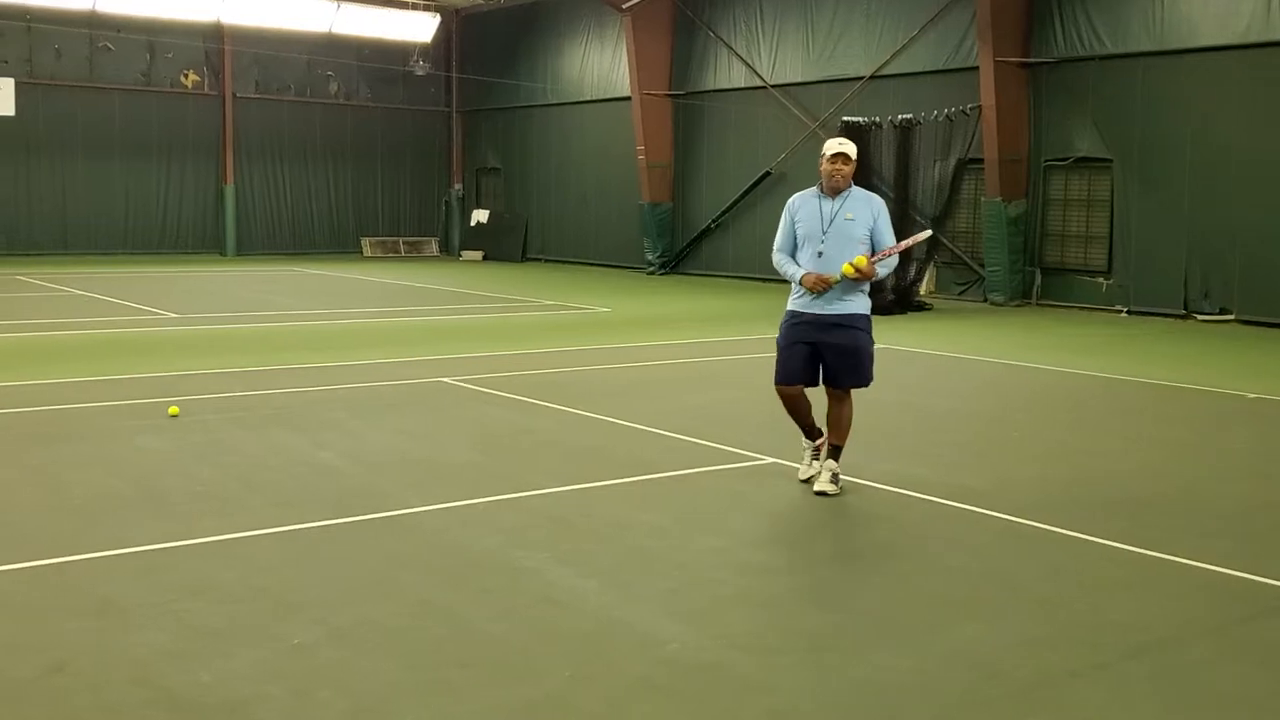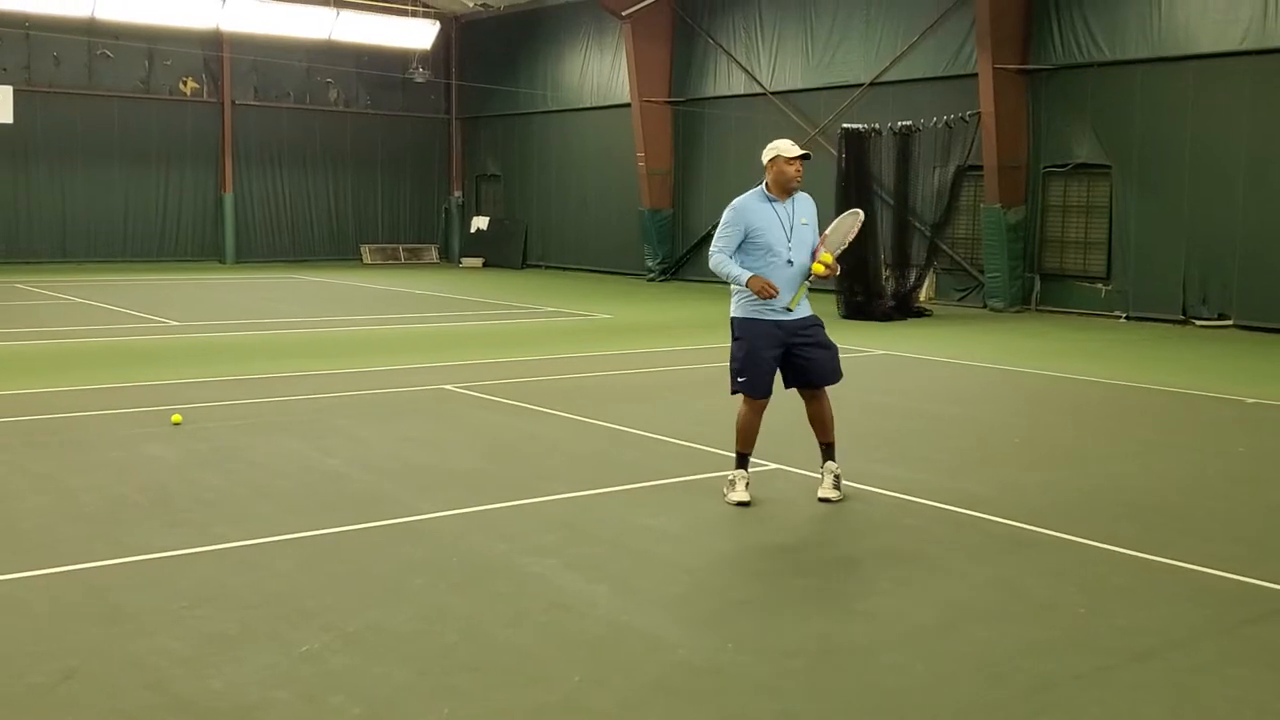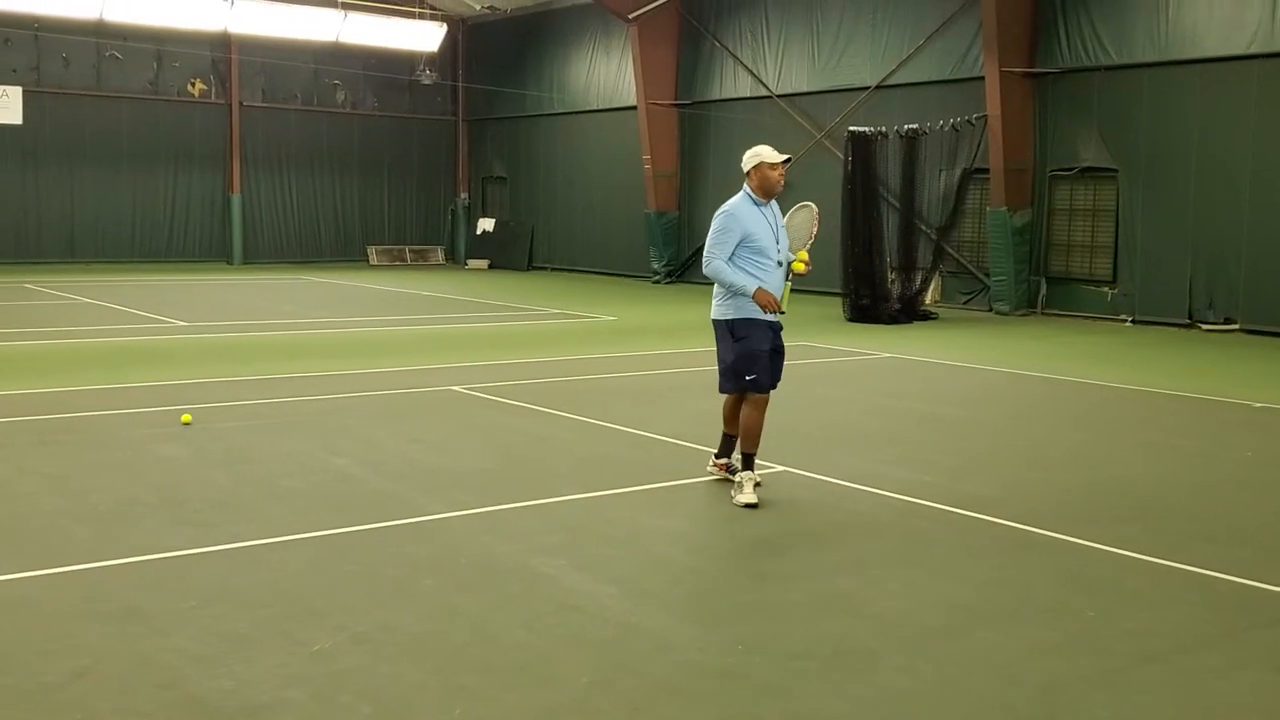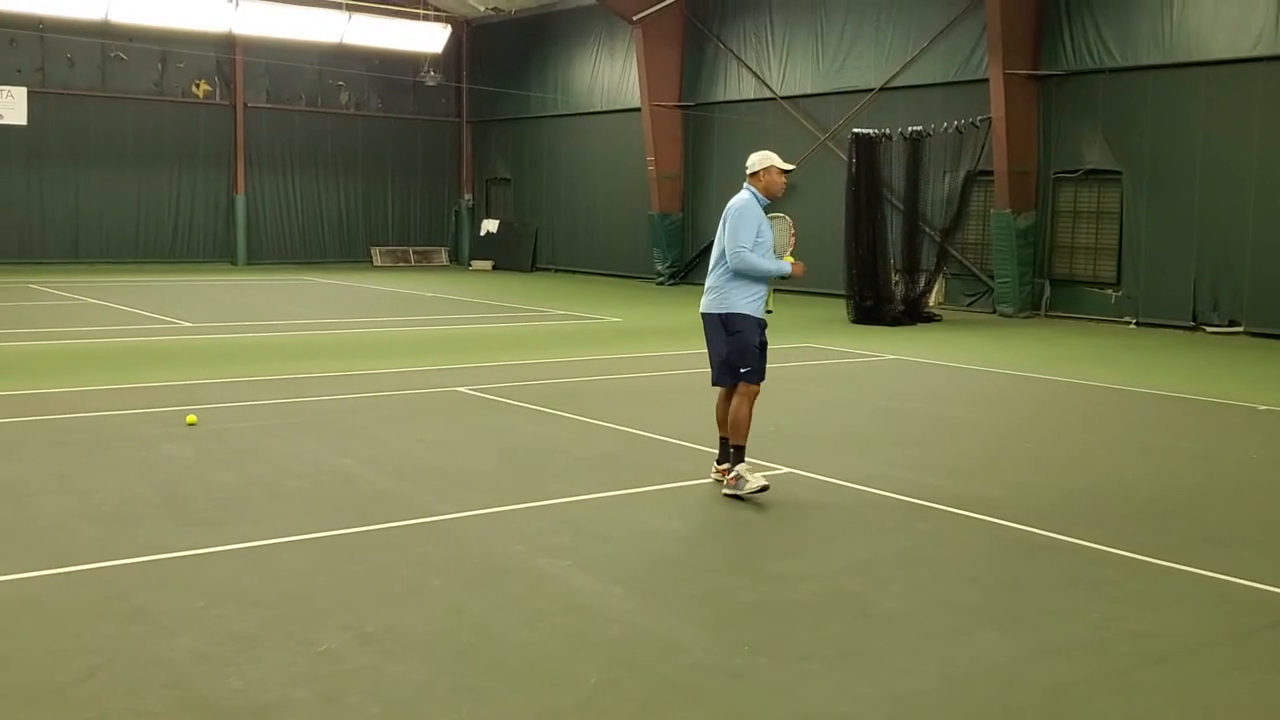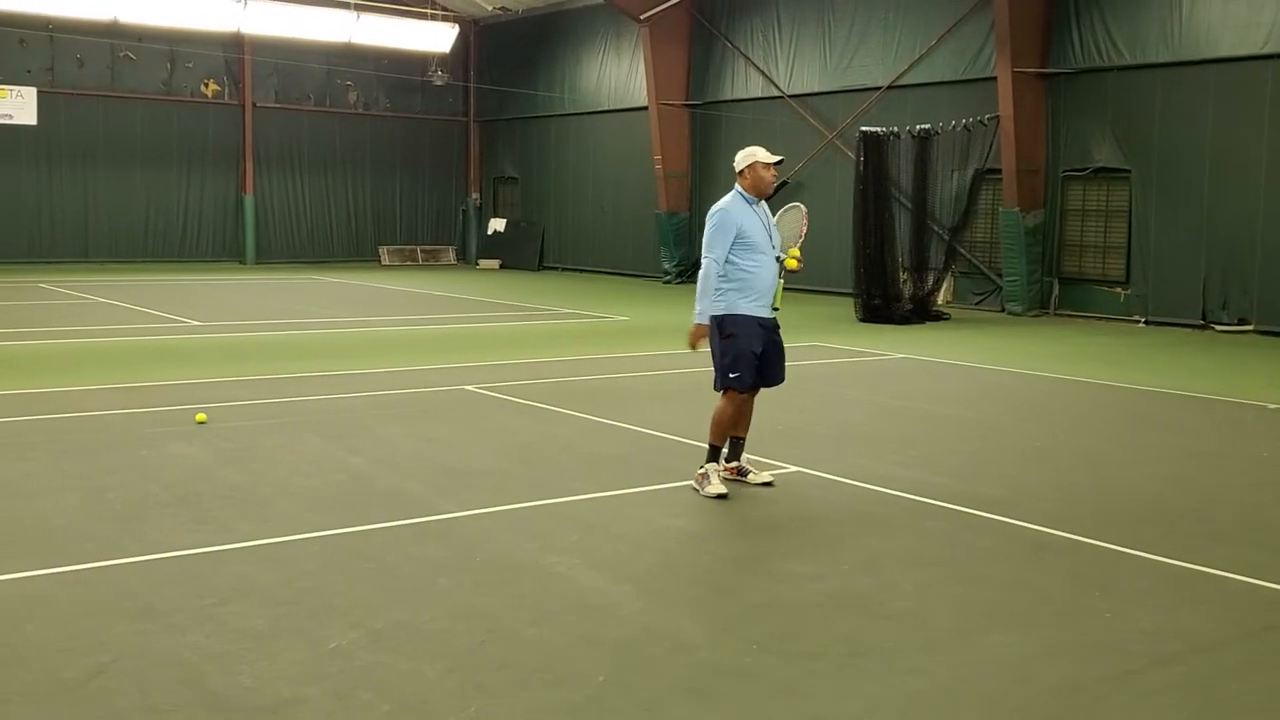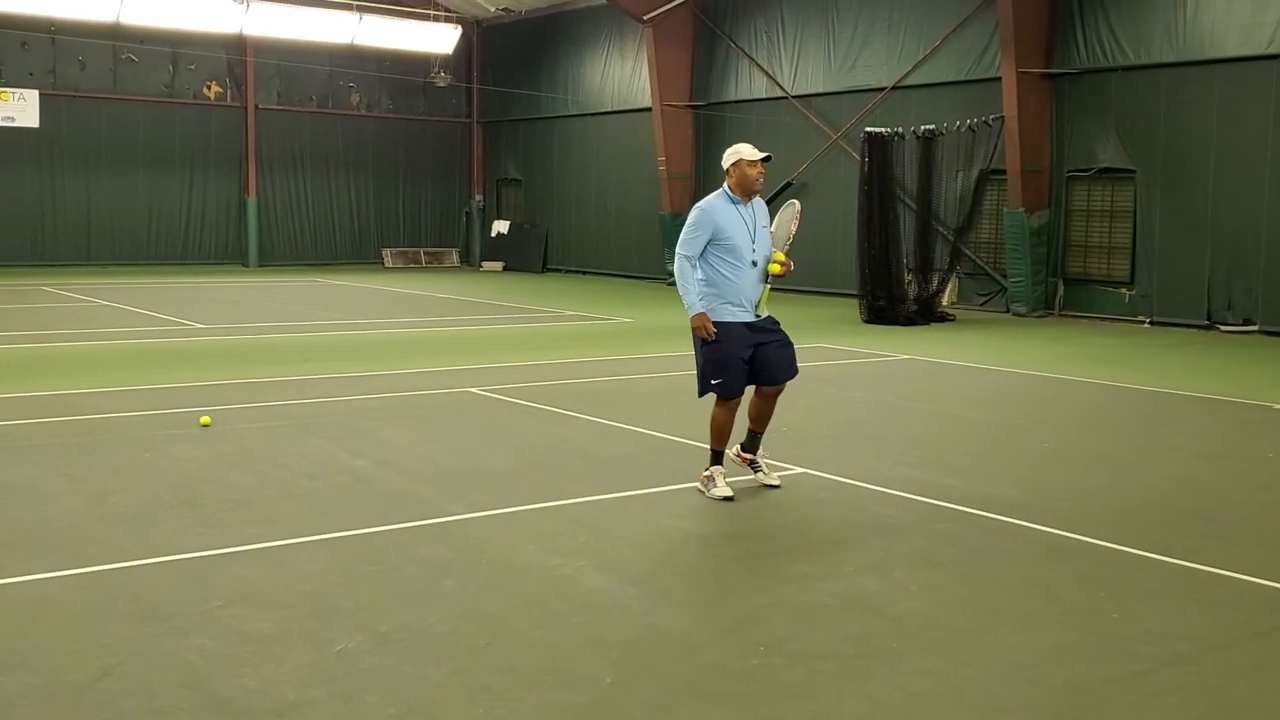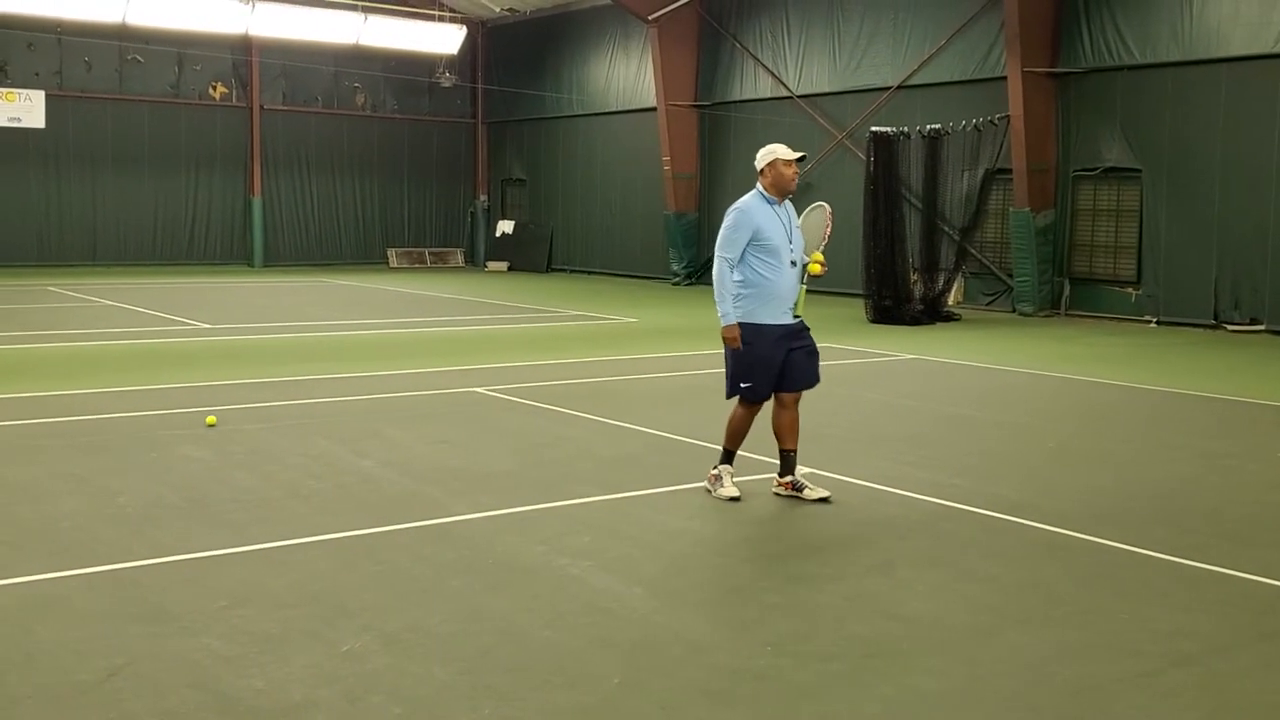
dt=0.7s
person 1, frame 1
left shoulder: (872, 205)
right shoulder: (797, 204)
left elbow: (890, 255)
right elbow: (780, 254)
left wrist: (874, 271)
right wrist: (802, 276)
left hip: (849, 315)
right hip: (801, 312)
left knee: (839, 392)
right knee: (788, 387)
left ankle: (832, 464)
right ankle: (815, 440)
person 1, frame 2
left shoulder: (806, 203)
right shoulder: (742, 208)
right elbow: (717, 256)
left wrist: (824, 263)
right wrist: (748, 279)
left hip: (800, 316)
right hip: (755, 319)
left knee: (816, 391)
right knee: (755, 399)
left ankle: (830, 467)
right ankle: (740, 473)
person 1, frame 3
left shoulder: (772, 208)
right shoulder: (733, 212)
right elbow: (711, 263)
left wrist: (794, 261)
right wrist: (753, 290)
left hip: (766, 317)
right hip: (740, 318)
left knee: (743, 392)
right knee: (756, 394)
left ankle: (723, 458)
right ankle: (745, 474)
person 1, frame 4
left shoulder: (753, 207)
right shoulder: (744, 206)
right elbow: (739, 259)
left wrist: (780, 268)
right wrist: (786, 268)
left hip: (743, 312)
right hip: (730, 312)
left knee: (734, 387)
right knee: (746, 387)
left ankle: (725, 463)
right ankle: (735, 470)
person 1, frame 5
left shoulder: (762, 209)
right shoulder: (726, 211)
right elbow: (710, 266)
left wrist: (786, 262)
right wrist: (700, 318)
left hip: (761, 316)
right hip: (733, 317)
left knee: (750, 390)
right knee: (734, 392)
left ankle: (733, 461)
right ankle: (708, 468)
person 1, frame 6
left shoulder: (760, 207)
right shoulder: (708, 210)
right elbow: (683, 260)
left wrist: (778, 264)
right wrist: (694, 309)
left hip: (758, 317)
right hip: (720, 321)
left knee: (774, 384)
right knee: (729, 396)
left ankle: (749, 451)
right ankle: (713, 471)
person 1, frame 7
left shoulder: (788, 209)
right shoulder: (745, 211)
right elbow: (722, 265)
left wrist: (810, 263)
right wrist: (728, 319)
left hip: (789, 323)
right hip: (754, 325)
left knee: (790, 397)
right knee: (752, 401)
left ankle: (787, 477)
right ankle: (722, 470)
